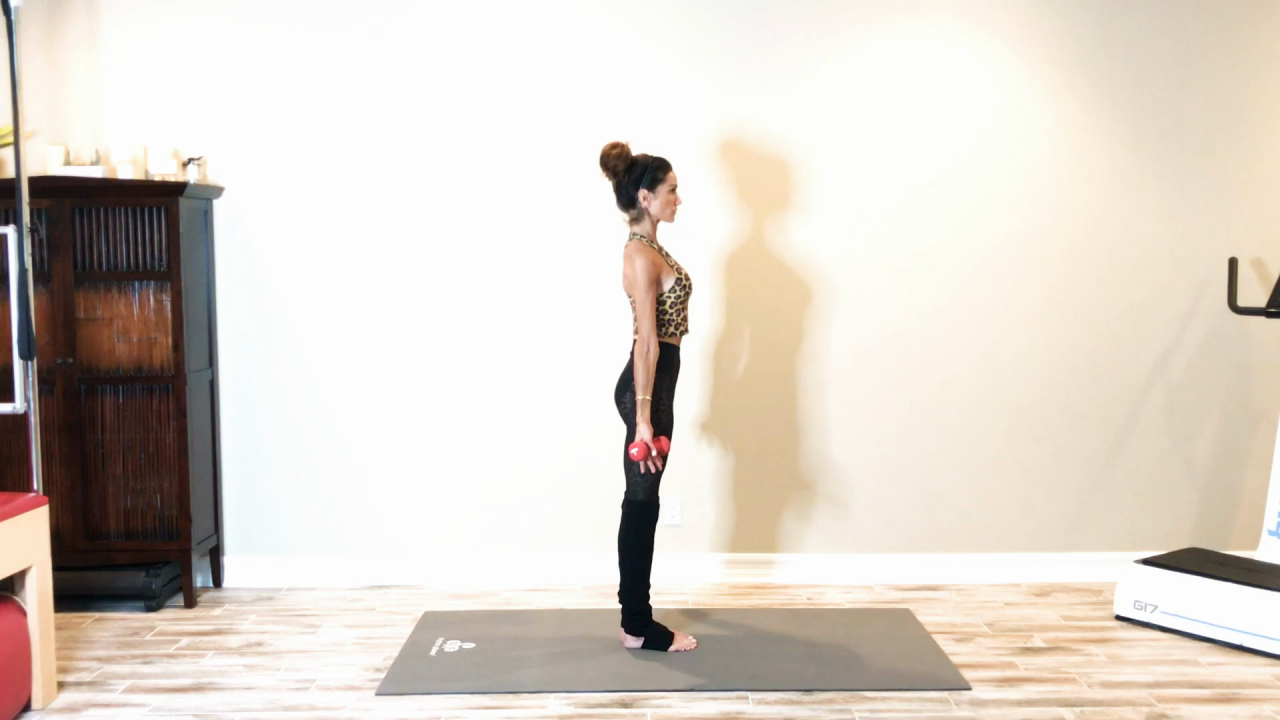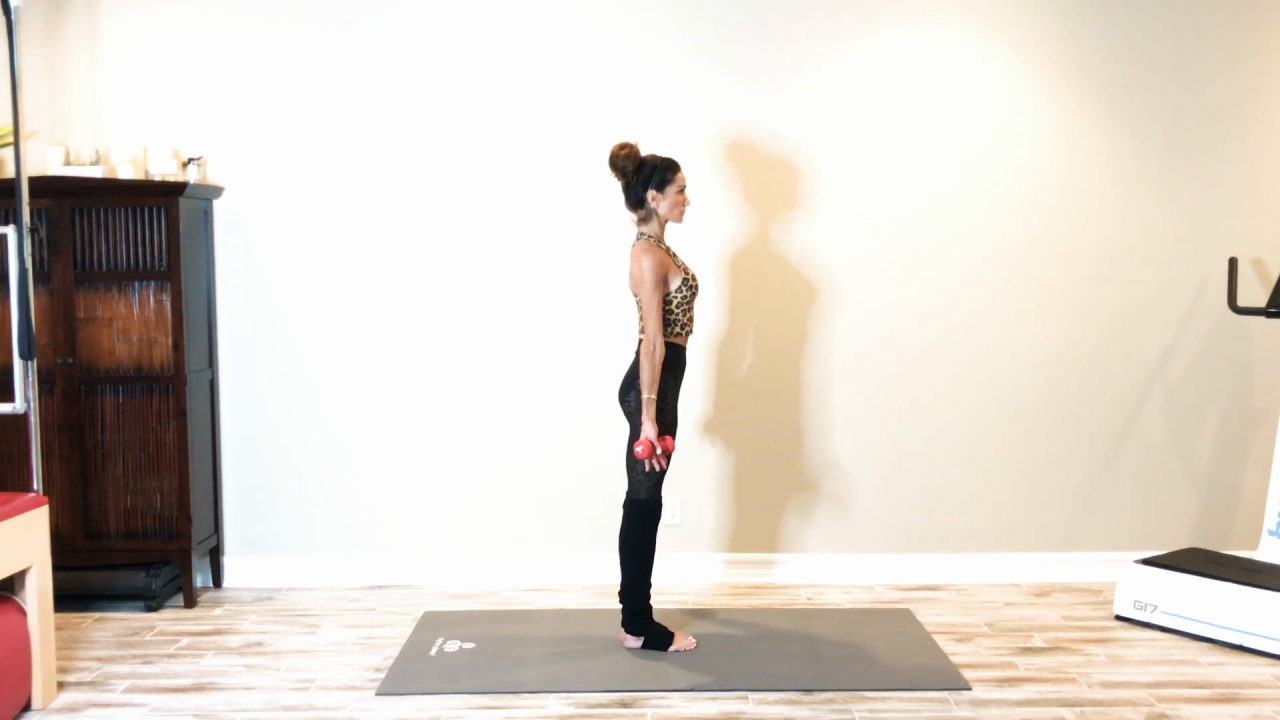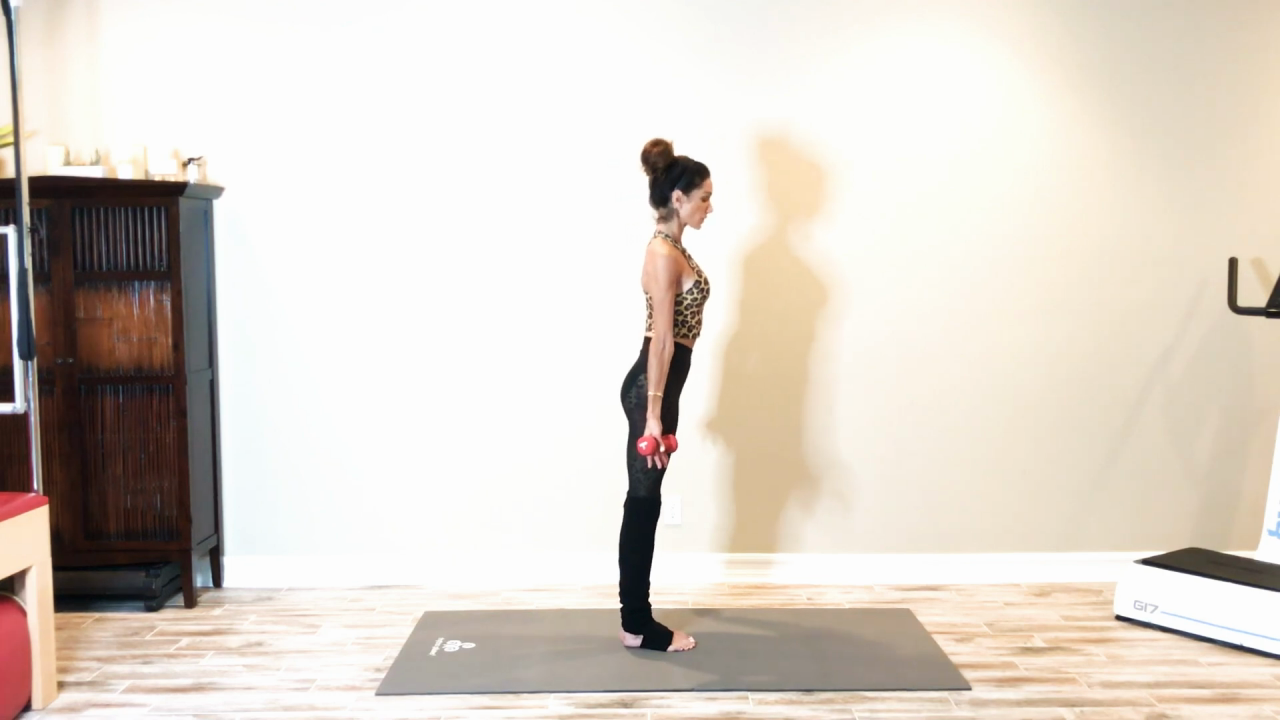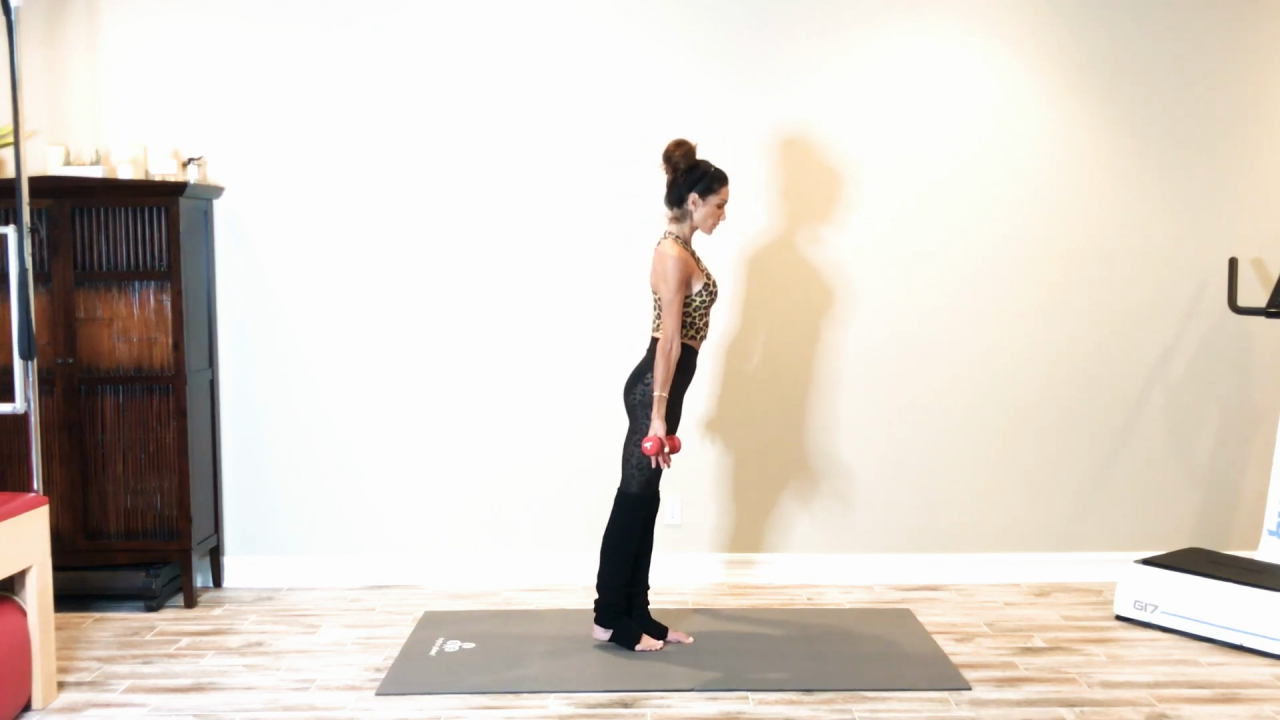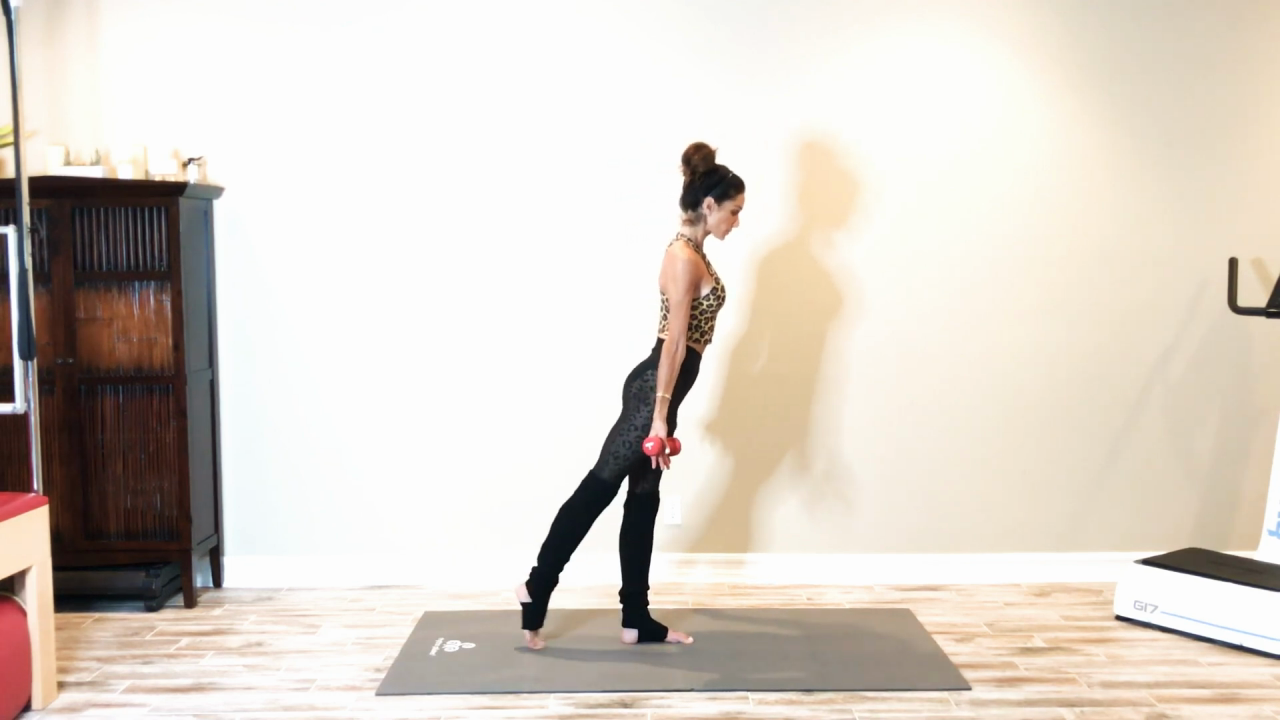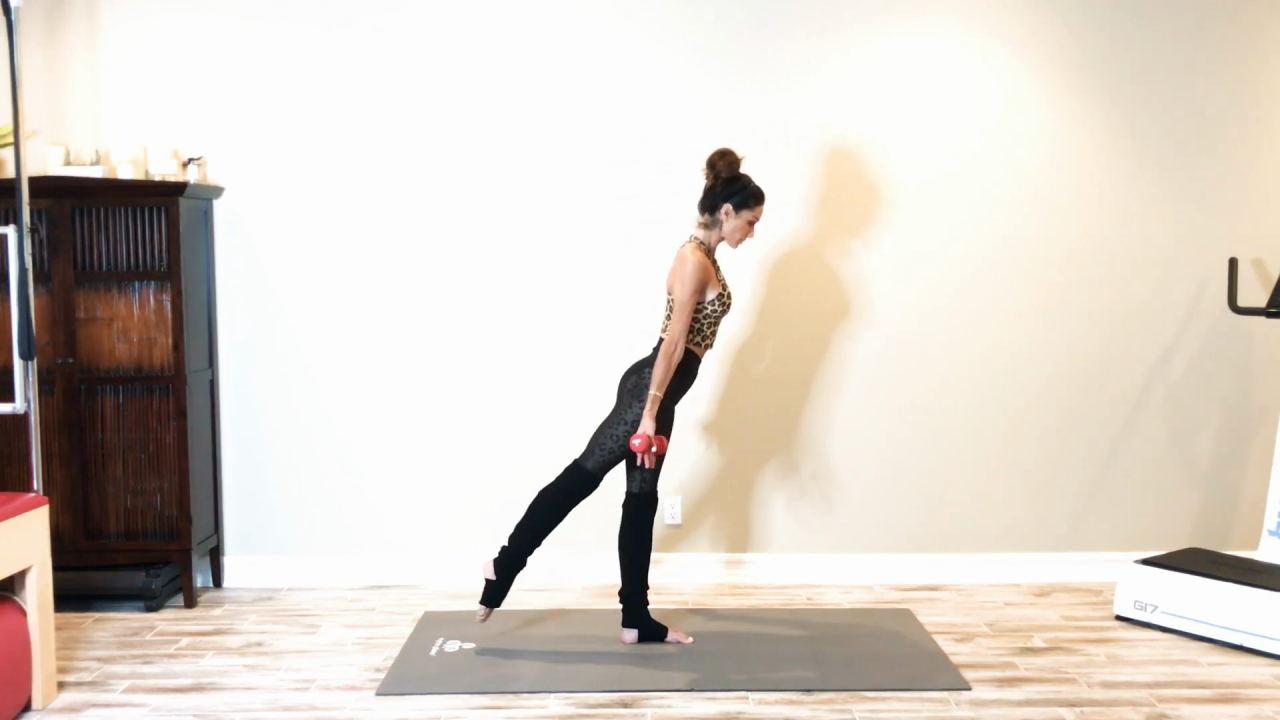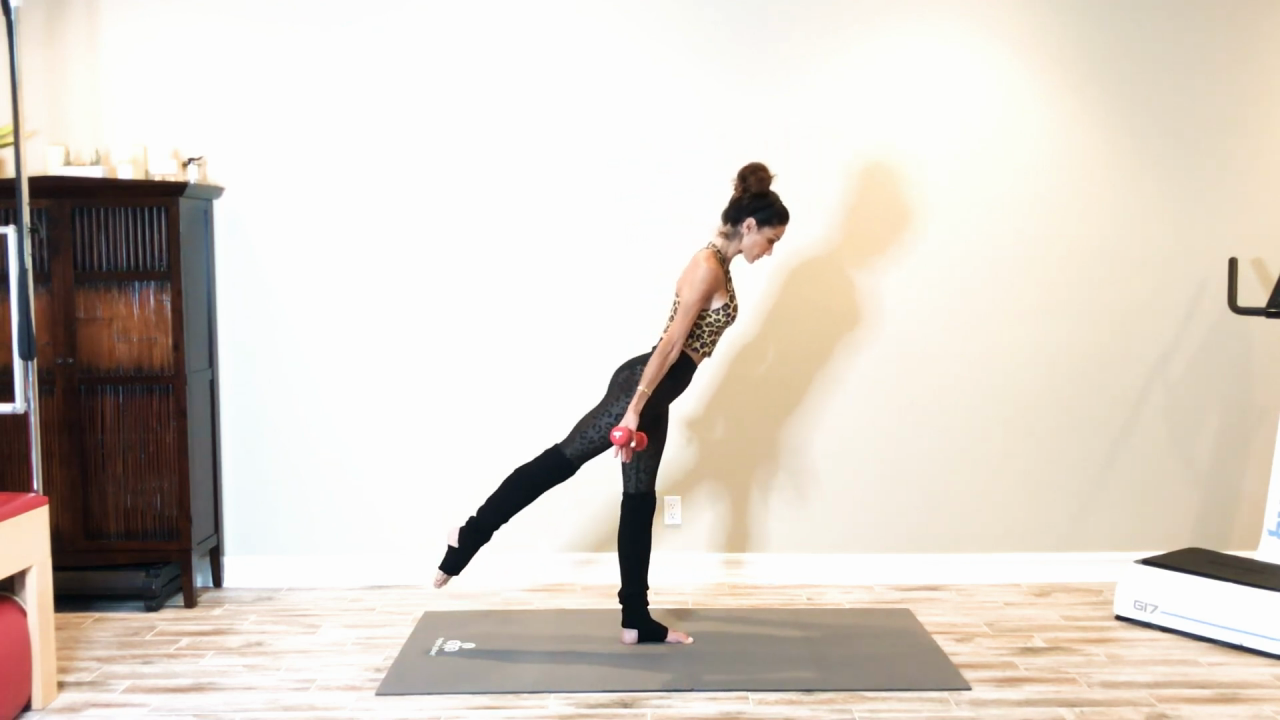
dt=0.7s
person 1, frame 1
left shoulder: (649, 247)
right shoulder: (640, 255)
right elbow: (646, 340)
right wrist: (643, 417)
left hip: (656, 382)
right hip: (647, 385)
left knee: (642, 504)
right knee: (641, 505)
left ankle: (637, 619)
right ankle: (638, 628)
person 1, frame 2
left shoulder: (656, 248)
right shoulder: (648, 255)
right elbow: (652, 340)
right wrist: (649, 416)
left hip: (660, 383)
right hip: (651, 386)
left knee: (643, 504)
right knee: (643, 505)
left ankle: (637, 618)
right ankle: (638, 628)
person 1, frame 3
left shoulder: (672, 248)
right shoulder: (663, 253)
right elbow: (660, 338)
right wrist: (653, 413)
left hip: (658, 384)
right hip: (650, 387)
left knee: (645, 503)
right knee: (643, 503)
left ankle: (638, 619)
right ankle: (636, 626)
person 1, frame 4
left shoulder: (681, 250)
right shoulder: (672, 254)
right elbow: (667, 339)
right wrist: (658, 414)
left hip: (663, 386)
right hip: (654, 386)
left knee: (645, 502)
right knee: (632, 500)
left ankle: (637, 617)
right ankle: (608, 618)
person 1, frame 5
left shoulder: (692, 252)
right shoulder: (684, 258)
right elbow: (673, 341)
right wrist: (660, 416)
left hip: (660, 388)
right hip: (653, 389)
left knee: (643, 500)
right knee: (600, 486)
left ankle: (636, 620)
right ankle: (537, 587)
person 1, frame 6
left shoulder: (702, 257)
right shoulder: (694, 261)
right elbow: (673, 341)
right wrist: (650, 412)
left hip: (659, 388)
right hip: (650, 386)
left knee: (641, 500)
right knee: (583, 474)
left ankle: (636, 620)
right ankle: (504, 567)
person 1, frame 7
left shoulder: (718, 266)
right shoulder: (708, 267)
right elbow: (671, 343)
right wrist: (634, 408)
left hip: (654, 391)
right hip: (642, 386)
left knee: (640, 500)
right knee: (562, 460)
left ankle: (635, 620)
right ankle: (468, 536)
